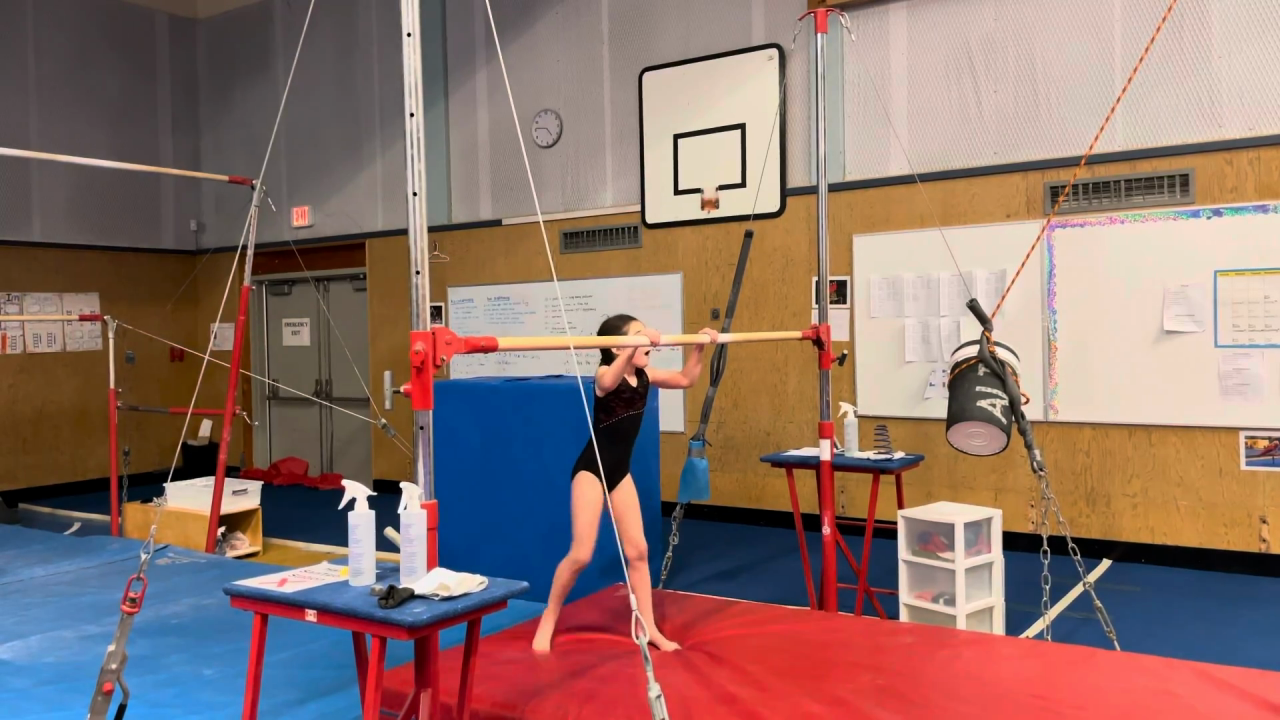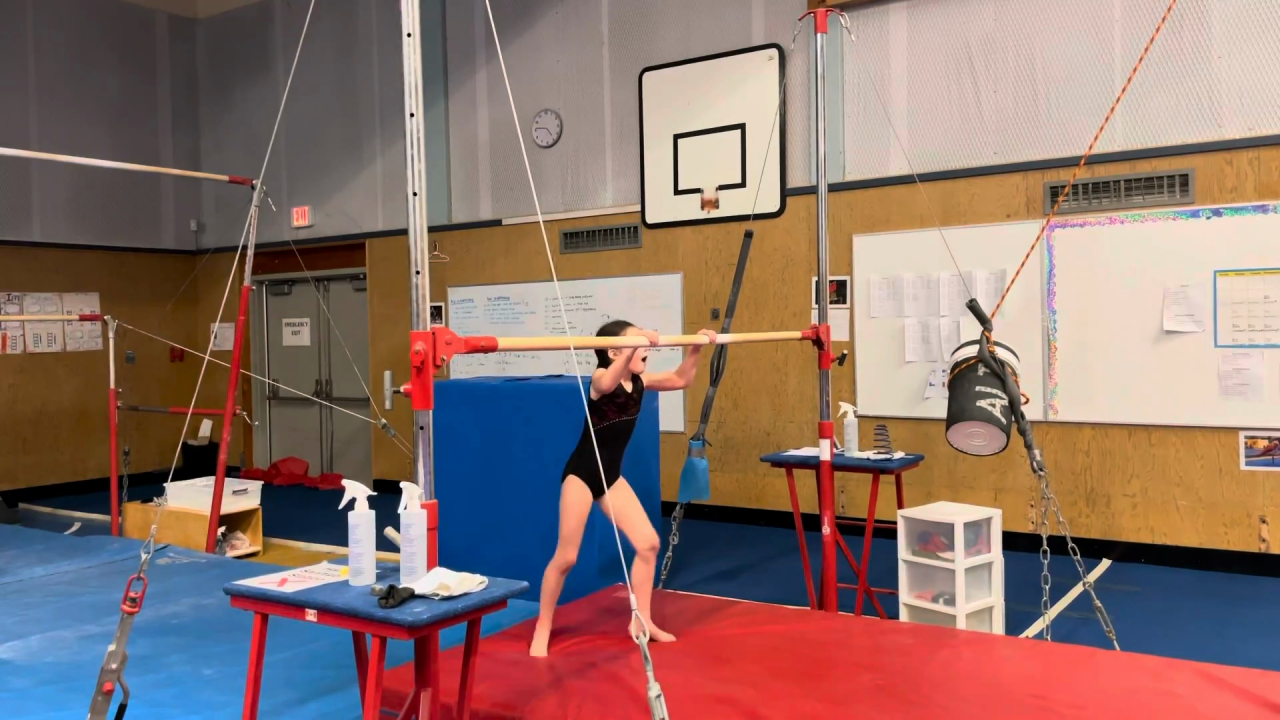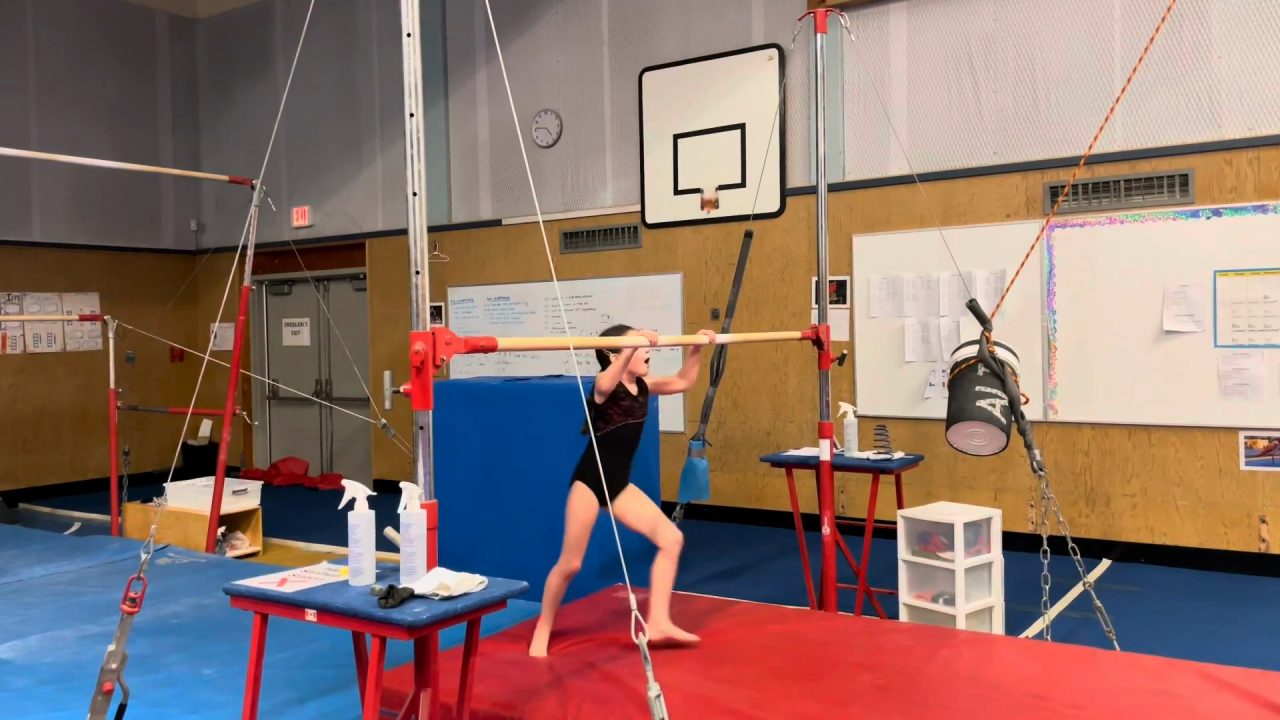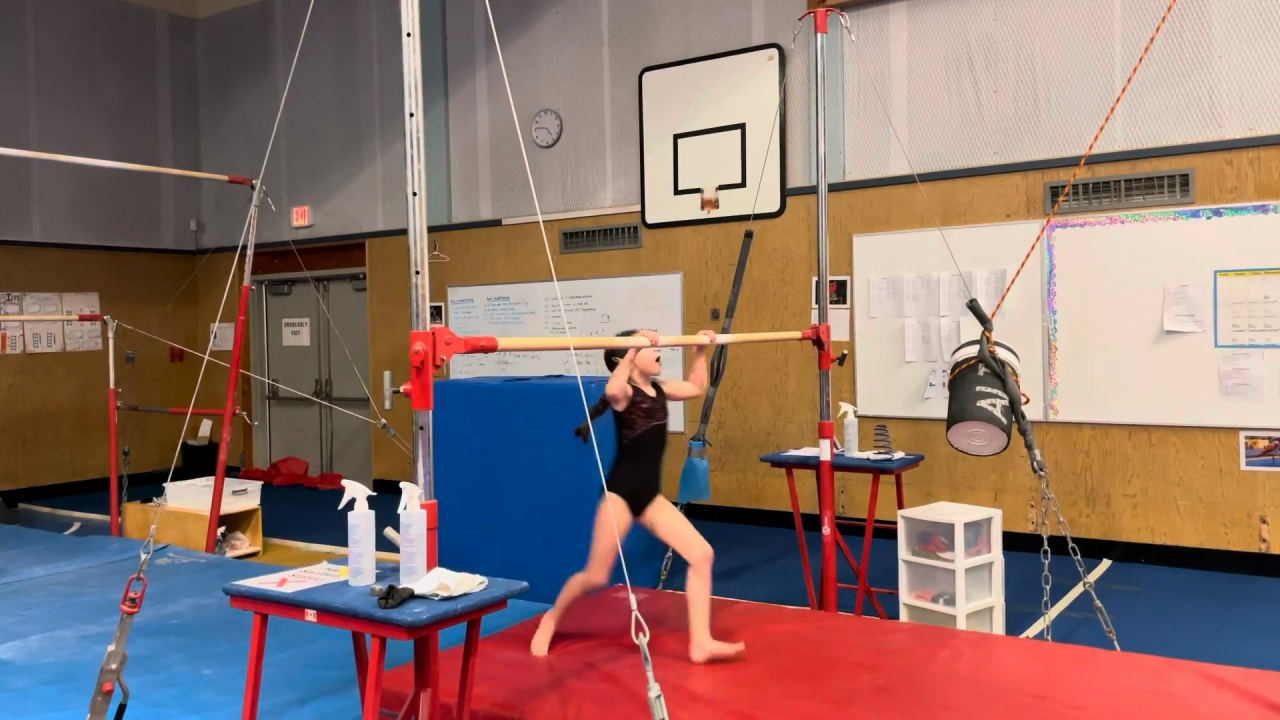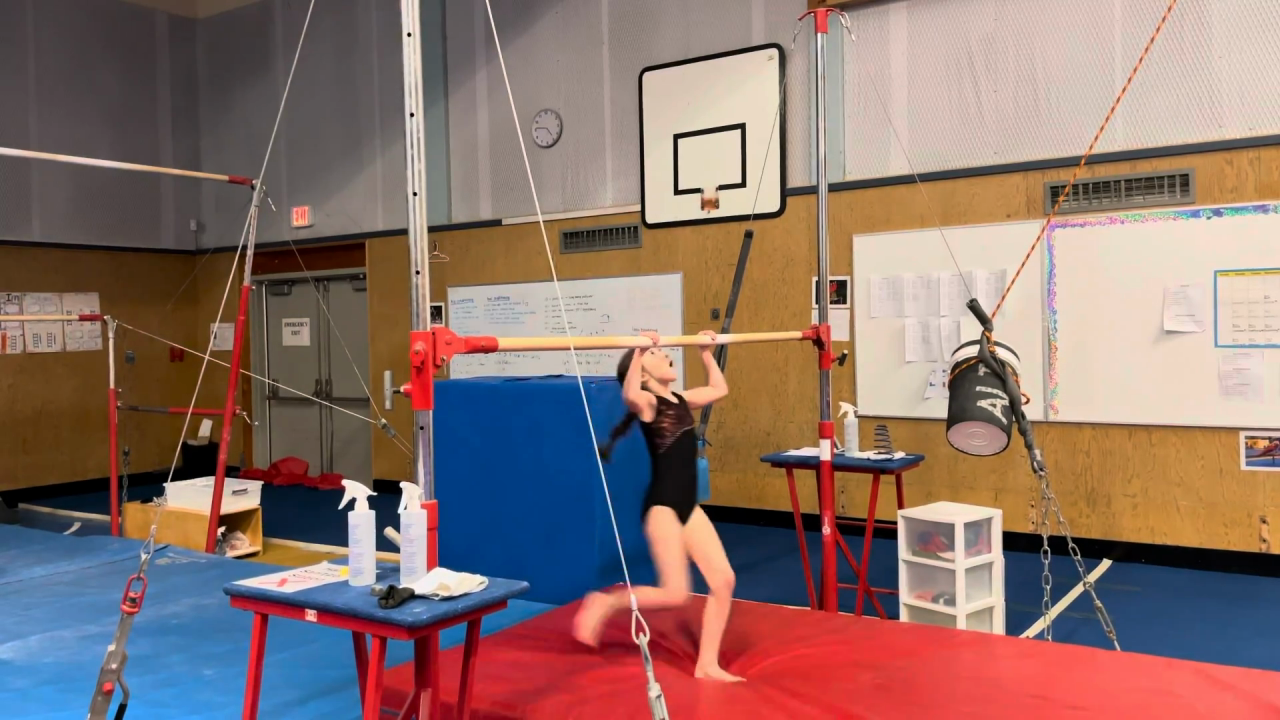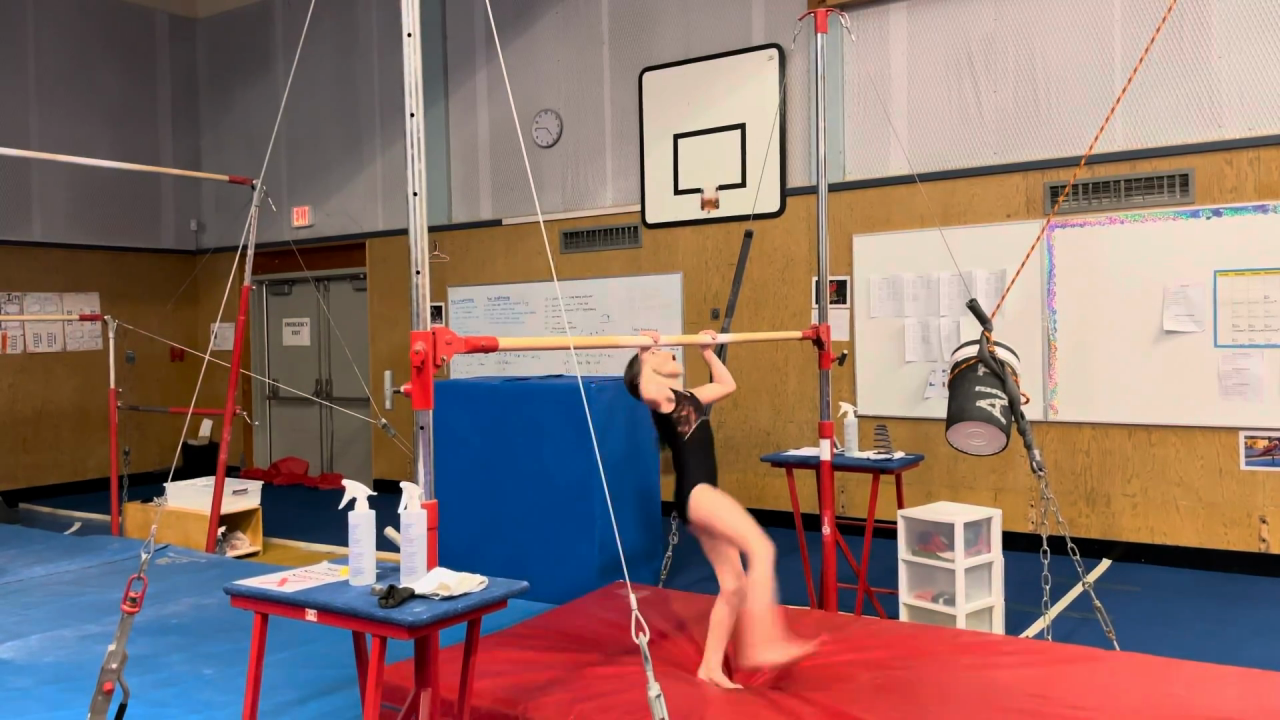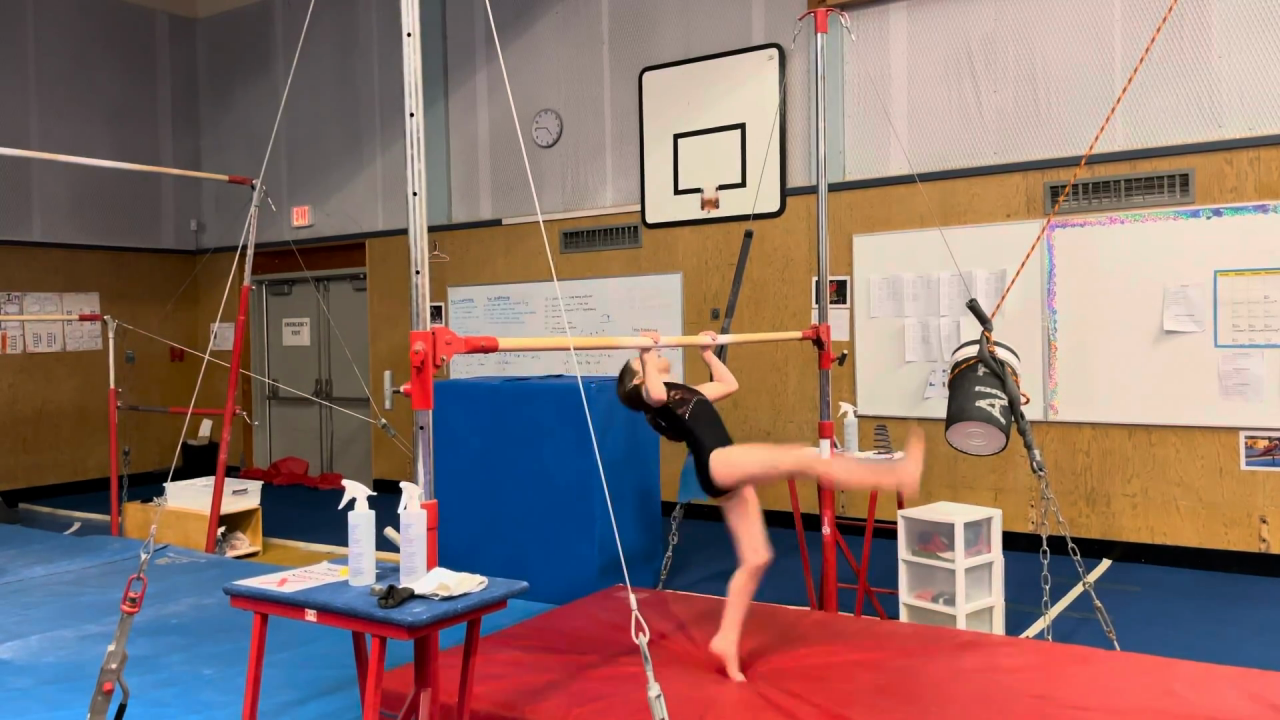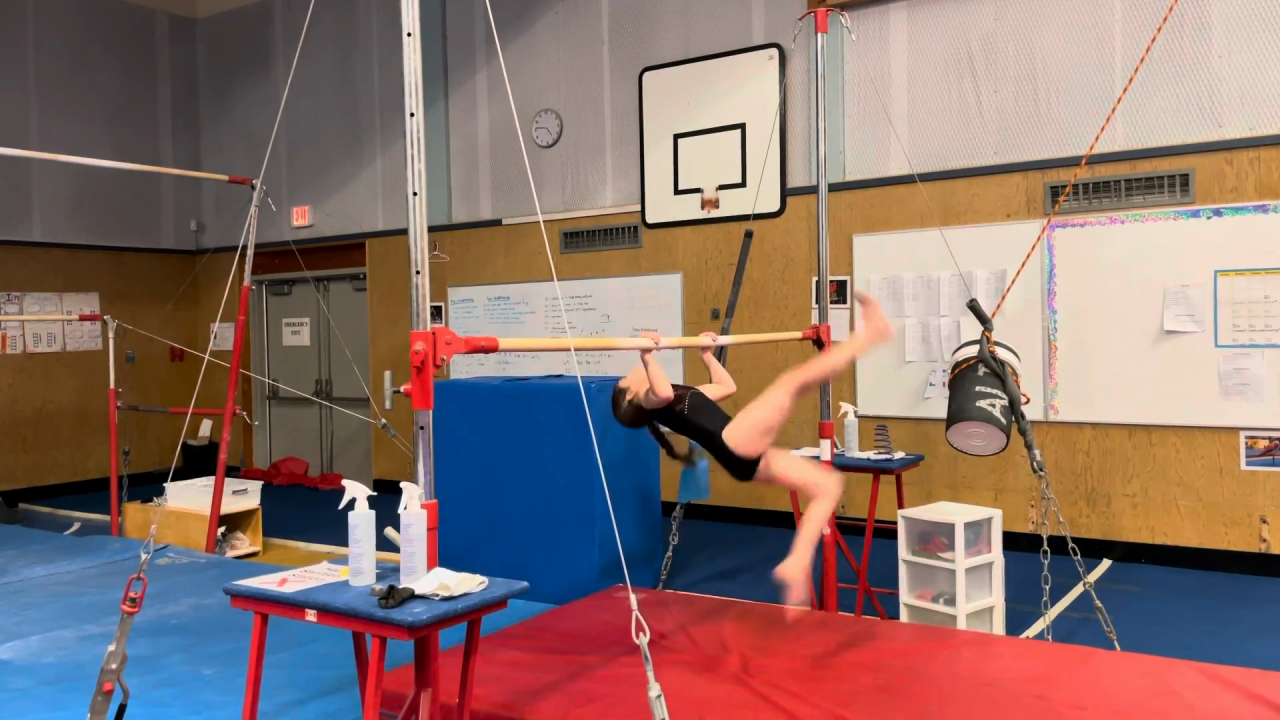
dt=0.1s
person 1, frame 1
left shoulder: (645, 377)
right shoulder: (605, 376)
left elbow: (686, 379)
right elbow: (610, 382)
left wrist: (698, 347)
right wrist: (636, 346)
left hip: (619, 474)
right hip: (591, 471)
left knee: (636, 553)
right knee: (581, 555)
left ankle: (648, 629)
right ankle: (547, 622)
person 1, frame 2
left shoulder: (640, 382)
right shoulder: (601, 379)
left elbow: (681, 379)
right elbow: (608, 384)
left wrist: (695, 349)
right wrist: (634, 346)
left hip: (611, 476)
right hip: (581, 474)
left knee: (648, 543)
right knee: (566, 557)
left ankle: (642, 620)
right ankle: (543, 628)
person 1, frame 3
left shoulder: (644, 386)
right shoulder: (607, 386)
left elbow: (685, 381)
right elbow: (606, 381)
left wrist: (696, 351)
right wrist: (630, 352)
left hip: (620, 483)
right hip: (589, 480)
left knee: (671, 537)
right knee: (571, 562)
left ankle: (658, 623)
right ankle: (542, 629)
person 1, frame 4
left shoulder: (659, 390)
right shoulder: (623, 393)
left elbow: (697, 387)
right elbow: (613, 389)
left wrist: (700, 350)
right wrist: (637, 347)
left hip: (650, 495)
right hip: (620, 492)
left knee: (702, 554)
right knee: (597, 575)
left ankle: (701, 643)
right ankle: (549, 623)
person 1, frame 5
left shoulder: (680, 400)
right shoulder: (648, 403)
left elbow: (719, 389)
right elbow: (631, 395)
left wrist: (706, 353)
right wrist: (640, 356)
left hip: (688, 505)
right hip: (662, 504)
left knee: (724, 581)
right knee: (675, 594)
left ankle: (707, 663)
right ankle: (601, 605)
person 1, frame 6
left shoulder: (687, 397)
right shoulder: (661, 398)
left elbow: (726, 384)
right elbow: (646, 390)
left wrist: (706, 349)
right wrist: (647, 351)
left hip: (704, 493)
right hip: (696, 492)
left knee: (734, 587)
right knee: (761, 548)
left ankle: (711, 666)
right ankle: (761, 645)
person 1, frame 7
left shoulder: (684, 392)
right shoulder: (655, 394)
left elbow: (728, 384)
right elbow: (655, 393)
left wrist: (706, 352)
right wrist: (646, 354)
left hip: (725, 470)
right hip: (717, 463)
left knee: (756, 560)
right knee: (807, 459)
left ankle: (727, 641)
right ankle: (894, 476)
person 1, frame 8
left shoulder: (662, 403)
right shoulder: (652, 401)
left elbow: (727, 386)
right elbow: (664, 391)
left wrist: (706, 354)
right wrist: (649, 358)
left hip: (743, 452)
right hip: (734, 442)
left knee: (828, 485)
right knee: (798, 379)
left ankle: (796, 566)
right ankle: (867, 332)
